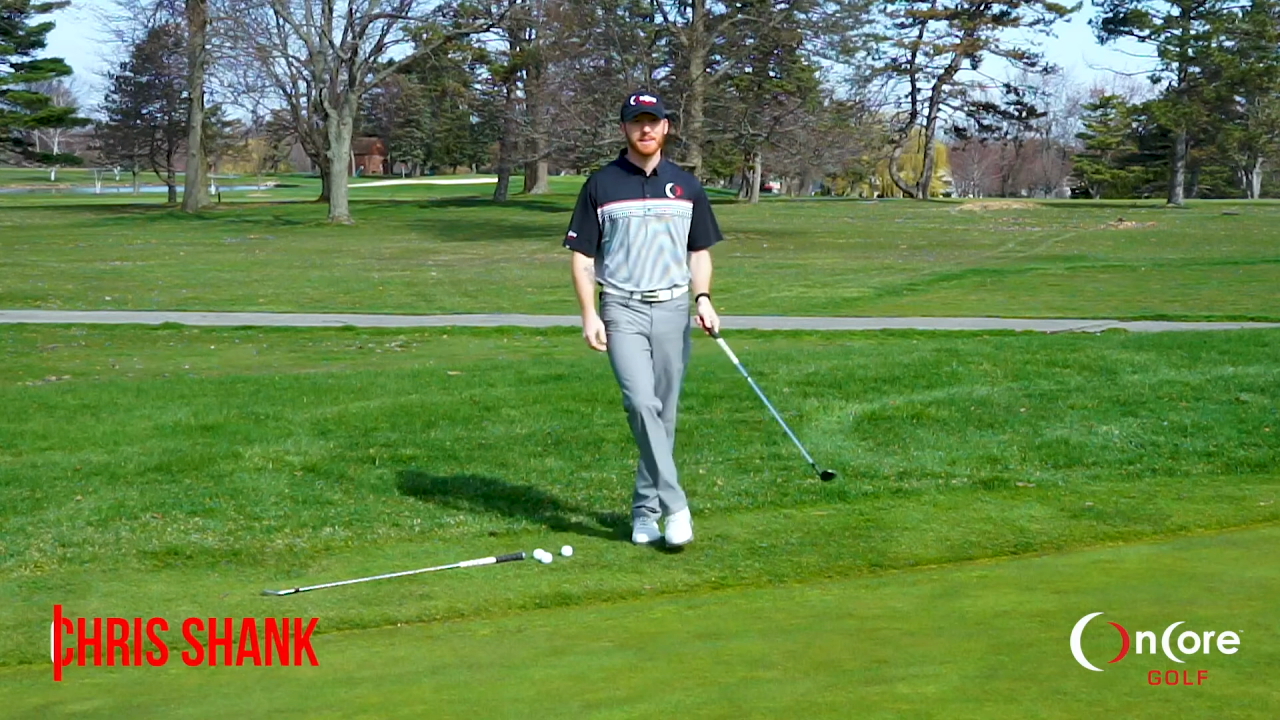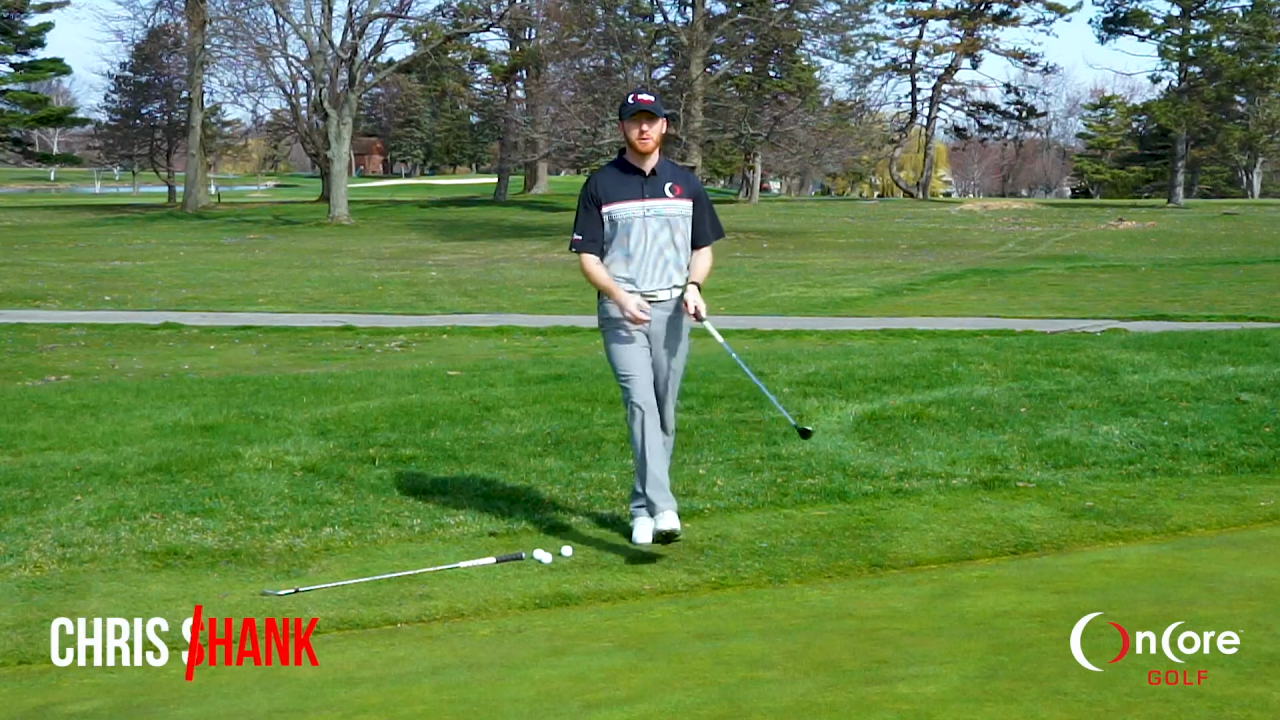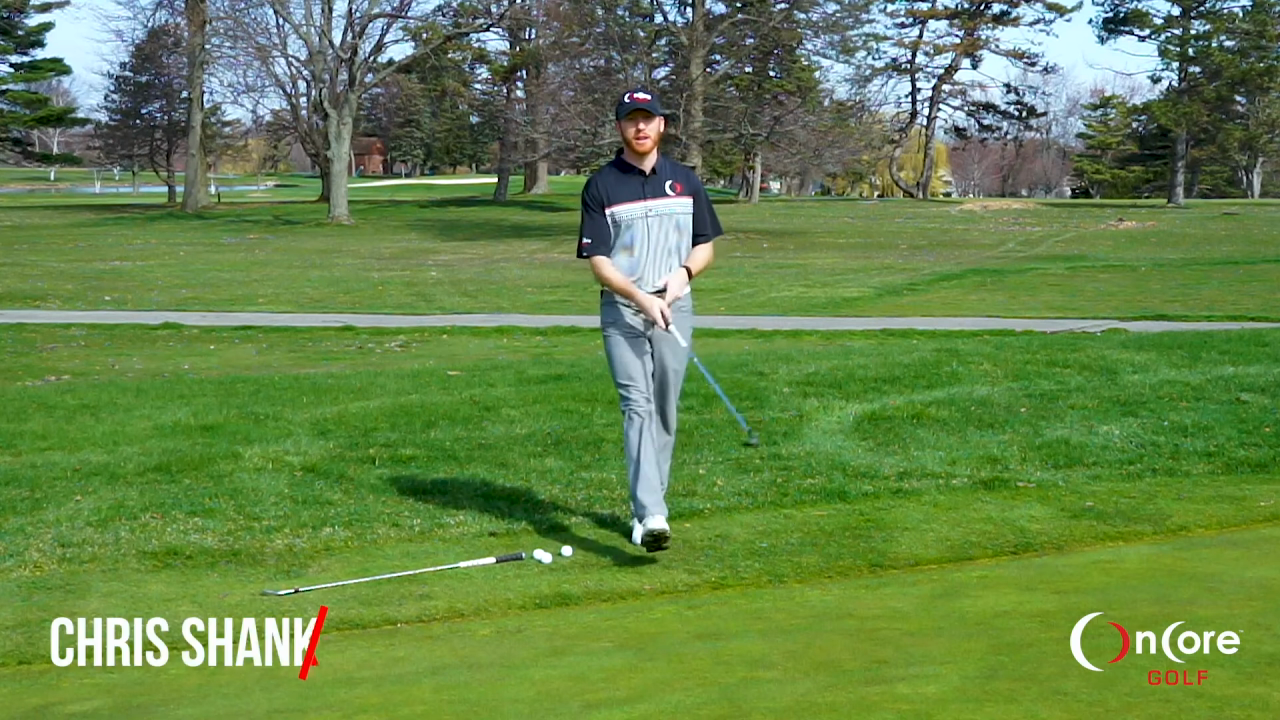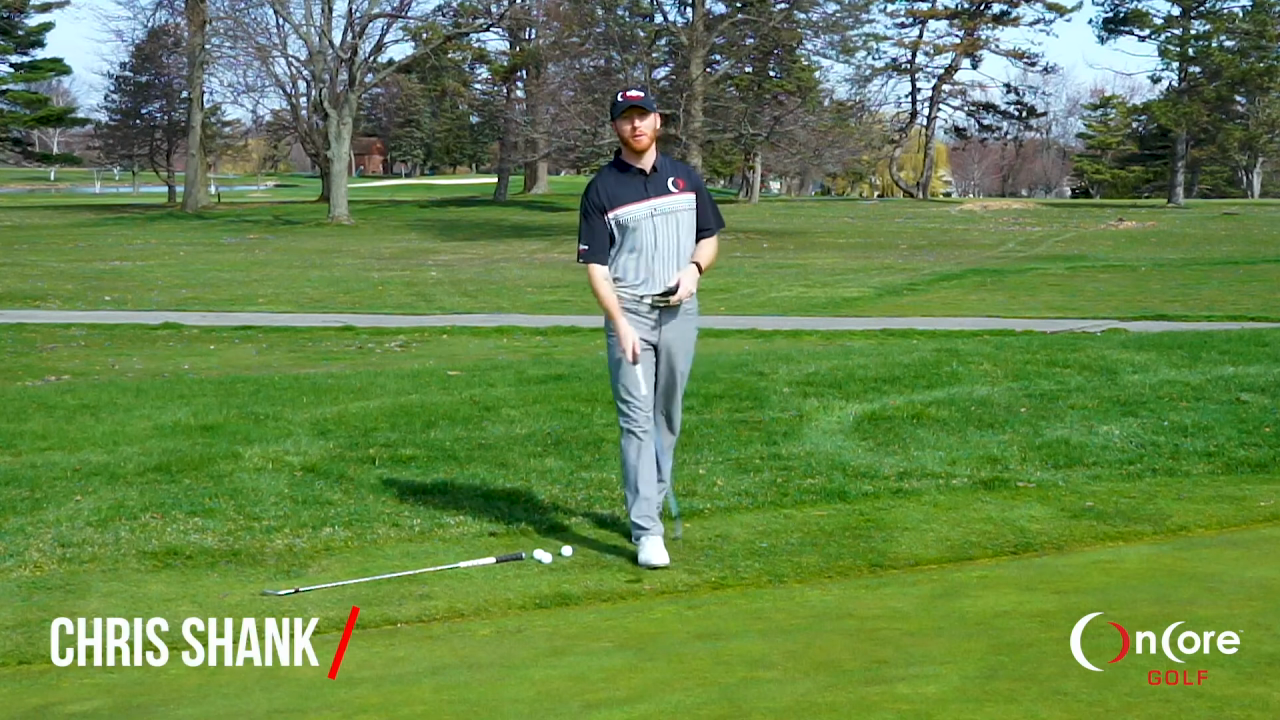
dt=0.2s
person 1, frame 1
left shoulder: (687, 185)
right shoulder: (600, 184)
left elbow: (700, 252)
right elbow: (581, 256)
left wrist: (703, 298)
right wrist: (588, 314)
left hip: (672, 310)
right hip: (621, 309)
left knee: (663, 417)
right knee: (640, 403)
left ankle: (645, 509)
right ankle: (675, 504)
person 1, frame 2
left shoulder: (686, 183)
right shoulder: (600, 184)
left elbow: (703, 249)
right elbow: (588, 256)
left wrist: (693, 287)
right wrist: (619, 296)
left hip: (671, 311)
right hip: (622, 311)
left knee: (663, 416)
right knee: (640, 401)
left ankle: (642, 509)
right ankle: (662, 507)
person 1, frame 3
left shoulder: (685, 181)
right shoulder: (600, 186)
left elbow: (705, 245)
right elbow: (598, 262)
left wrist: (683, 272)
right wrist: (641, 298)
left hip: (674, 312)
right hip: (623, 311)
left knee: (663, 417)
right knee: (637, 407)
left ankle: (643, 511)
right ankle: (653, 515)
person 1, frame 4
left shoulder: (686, 177)
right shoulder: (601, 189)
left elbow: (709, 237)
right elbow: (595, 267)
left wrist: (694, 268)
right wrist: (620, 325)
left hip: (679, 313)
right hip: (628, 316)
left knee: (665, 420)
right knee: (636, 421)
left ankle: (646, 510)
right ankle: (648, 531)
